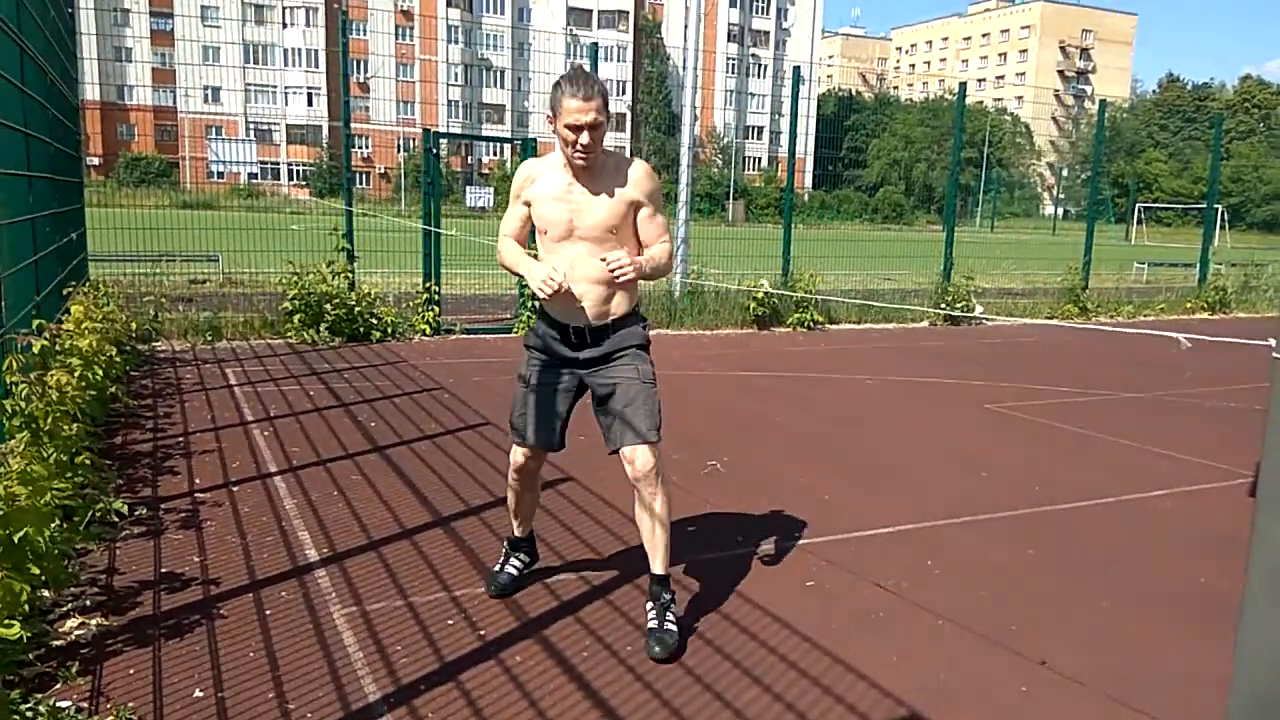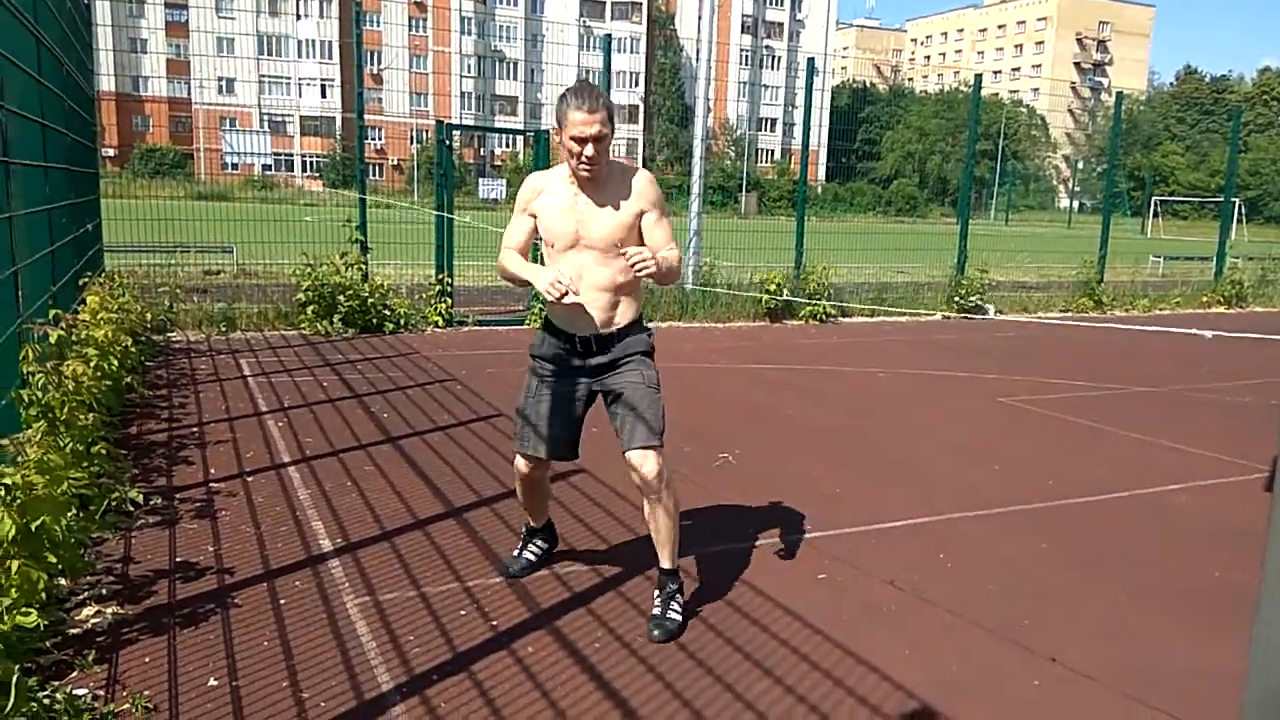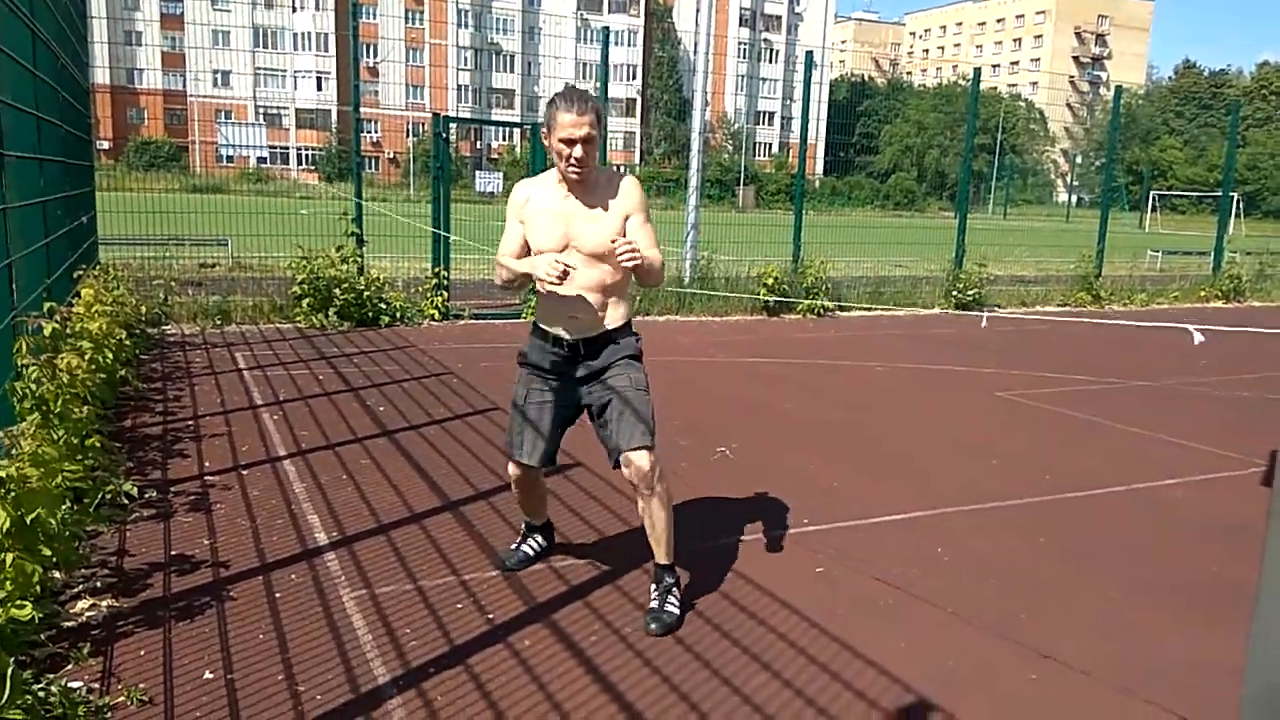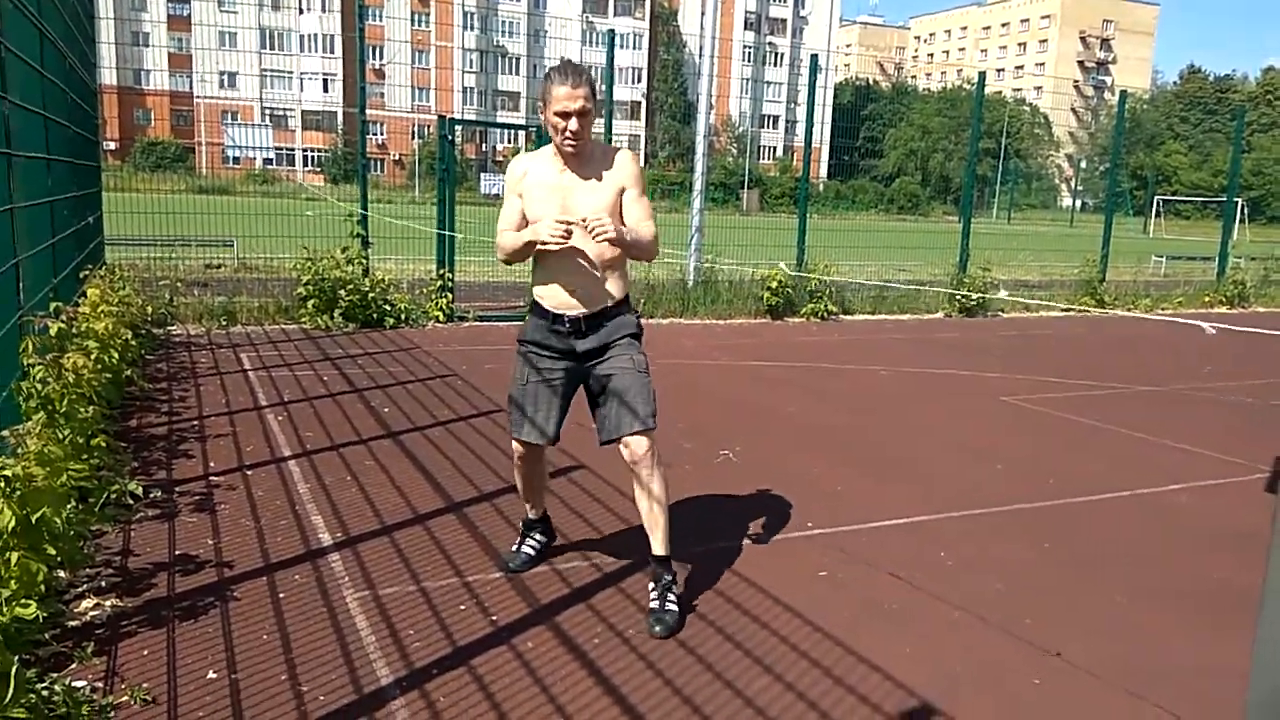
dt=0.1s
person 1, frame 1
left shoulder: (636, 176)
right shoulder: (531, 175)
left elbow: (664, 253)
right elbow: (505, 245)
left wrist: (641, 266)
right wrist: (532, 271)
left hip: (619, 341)
right hip: (553, 337)
left knee: (642, 464)
right knee: (523, 458)
left ankle: (661, 594)
right ankle: (521, 546)
person 1, frame 2
left shoulder: (640, 185)
right shoulder: (536, 187)
left elbow: (671, 268)
right elbow: (506, 260)
left wrist: (657, 265)
right wrist: (534, 274)
left hip: (624, 348)
right hip: (558, 346)
left knee: (647, 469)
right knee: (528, 464)
left ankle: (669, 584)
right ankle: (539, 535)
person 1, frame 3
left shoulder: (626, 190)
right shoulder: (526, 194)
left elbow: (655, 273)
right elbow: (502, 271)
left wrist: (640, 262)
right wrist: (530, 269)
left hip: (613, 351)
right hip: (548, 352)
left knee: (641, 468)
right knee: (521, 468)
left ankle: (665, 579)
right ankle: (538, 531)
person 1, frame 4
left shoulder: (620, 163)
right shoulder: (523, 170)
left elbow: (650, 248)
right elbow: (503, 253)
left wrist: (621, 232)
right wrist: (533, 234)
left hip: (612, 328)
right hip: (546, 331)
left knee: (639, 450)
right knee: (525, 447)
left ankle: (662, 574)
right ankle: (538, 527)
